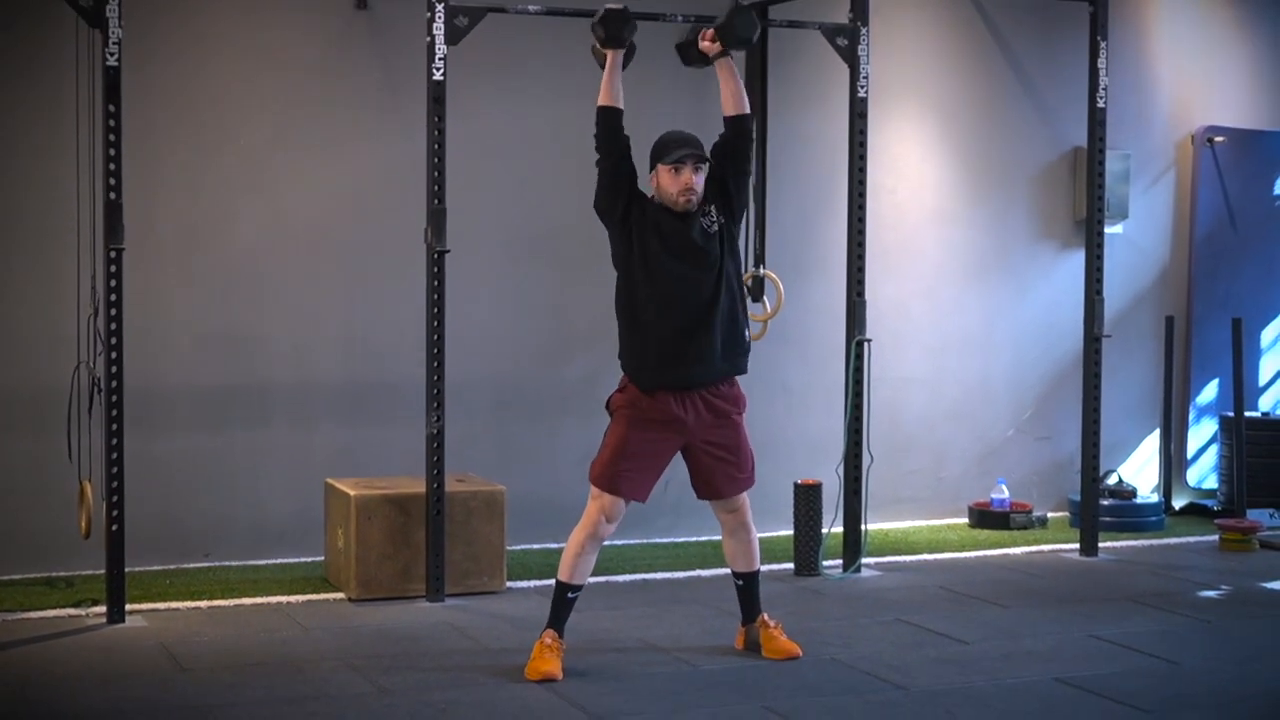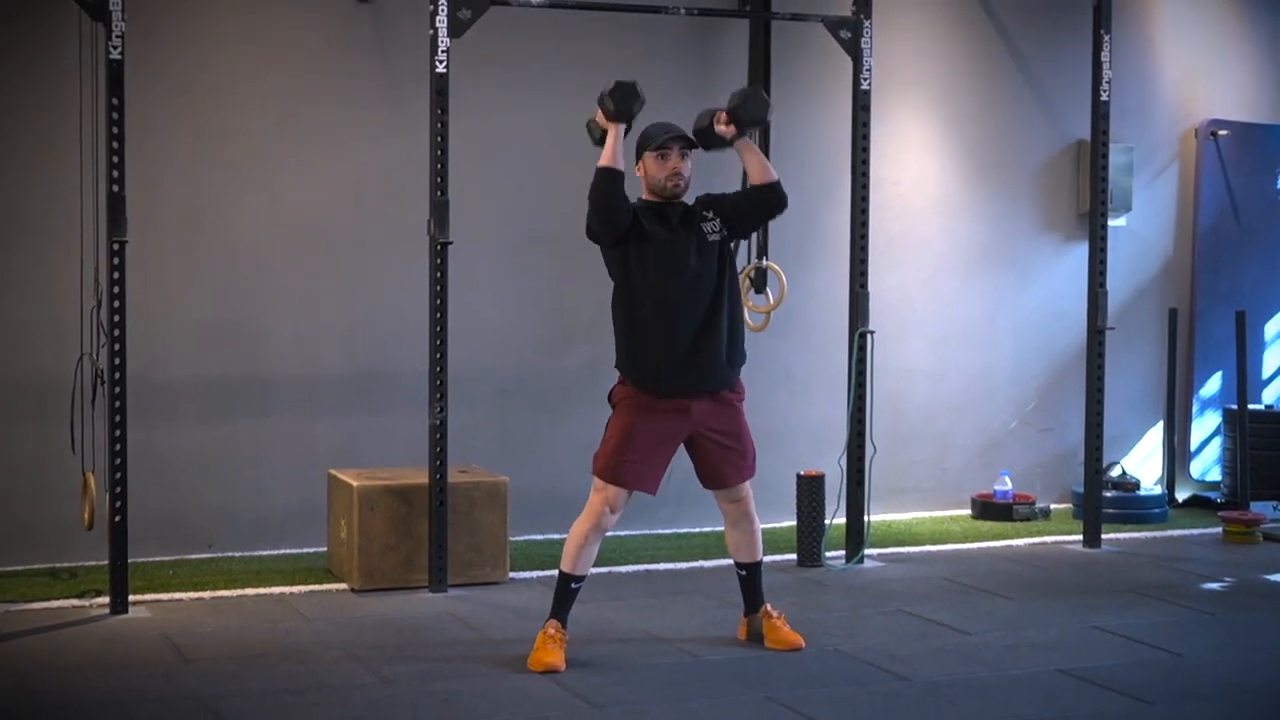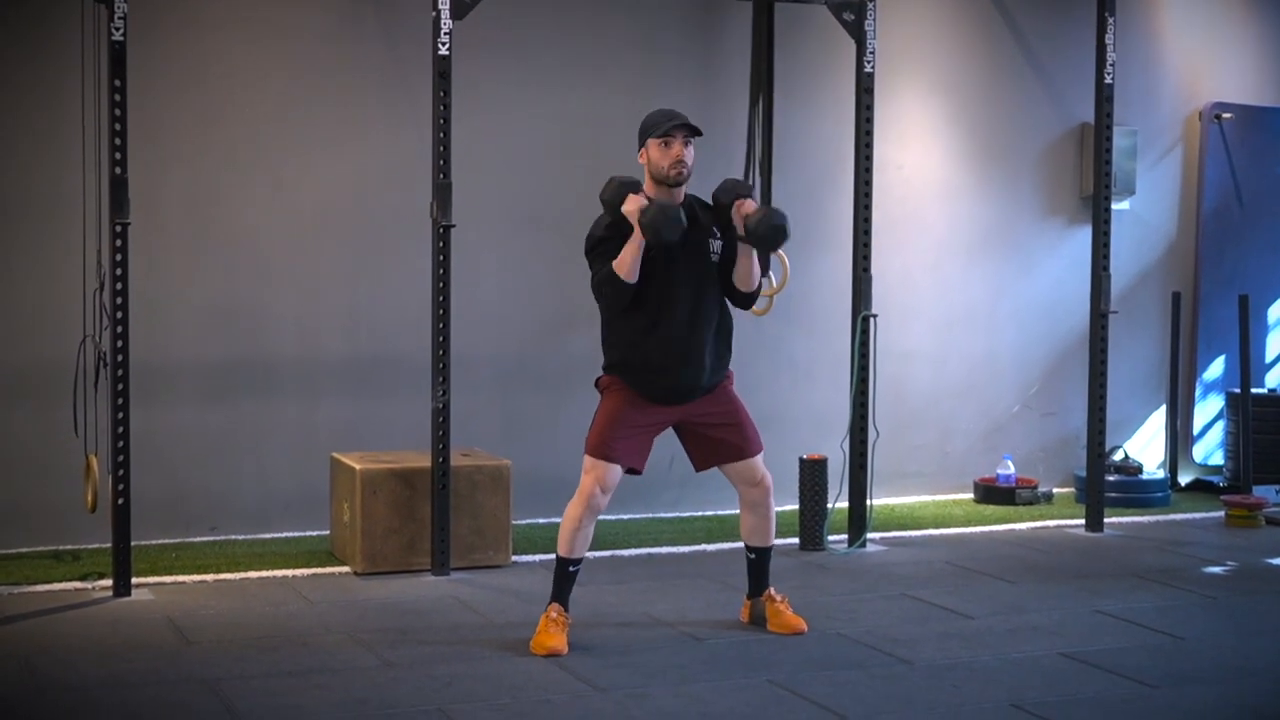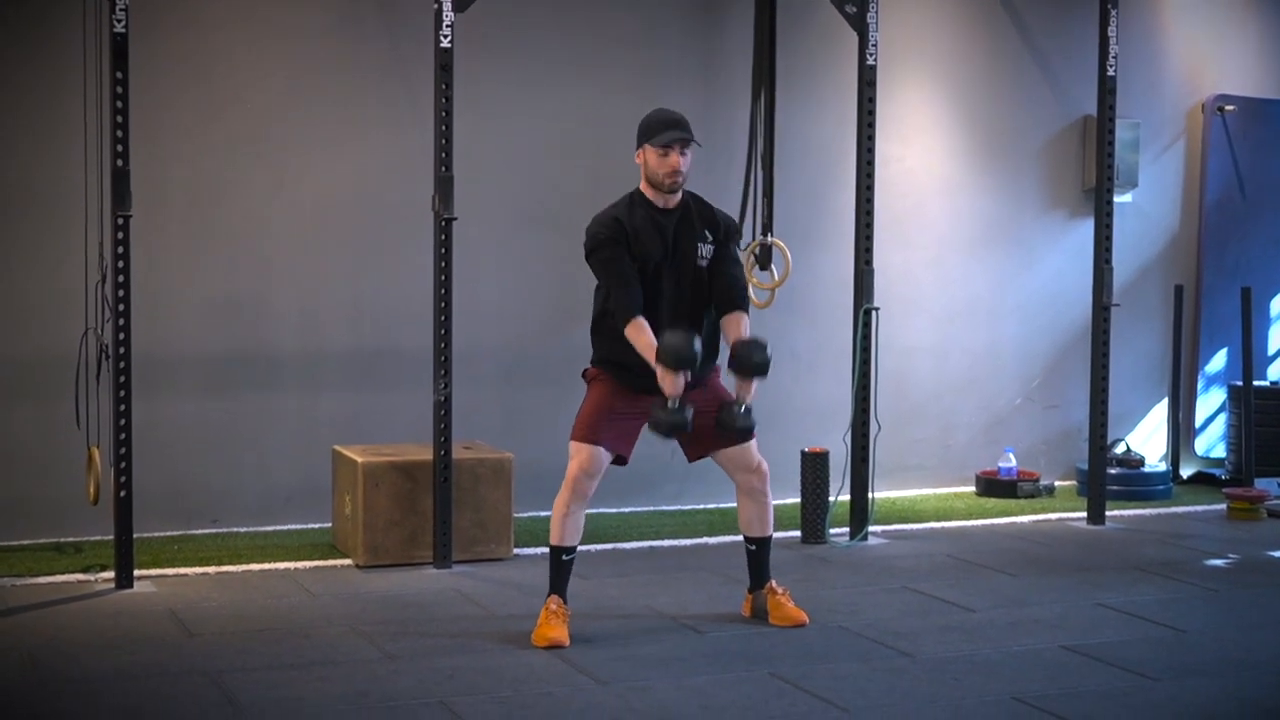
dt=0.3s
person 1, frame 1
left shoulder: (721, 211)
right shoulder: (630, 218)
left elbow: (739, 135)
right elbow: (610, 143)
left wrist: (722, 60)
right wrist: (613, 60)
left hip: (716, 398)
right hip: (647, 400)
left knee: (736, 512)
right knee: (601, 517)
left ankle: (754, 624)
right ankle: (552, 635)
person 1, frame 2
left shoulder: (713, 215)
right shoulder: (627, 221)
left elbow: (772, 198)
right elbow: (603, 203)
left wrist: (740, 139)
right wrist: (613, 134)
left hip: (718, 394)
right hip: (649, 397)
left knee: (741, 505)
right knee: (602, 507)
left ankle: (756, 614)
right ankle: (555, 626)
person 1, frame 3
left shoulder: (714, 221)
right shoulder: (615, 225)
left elbow: (745, 295)
right elbow: (612, 296)
left wrist: (747, 237)
right wrist: (637, 231)
left hip: (707, 383)
right hip: (635, 385)
left knee: (759, 484)
right knee: (594, 490)
left ankle: (760, 599)
right ankle: (556, 611)
person 1, frame 4
left shoulder: (714, 223)
right shoulder: (613, 225)
left elbow: (730, 297)
right elbow: (623, 307)
right wrist: (659, 364)
left hip: (699, 375)
right hip: (622, 375)
left knee: (754, 471)
right knee: (581, 474)
left ankle: (762, 592)
right ankle: (555, 603)
